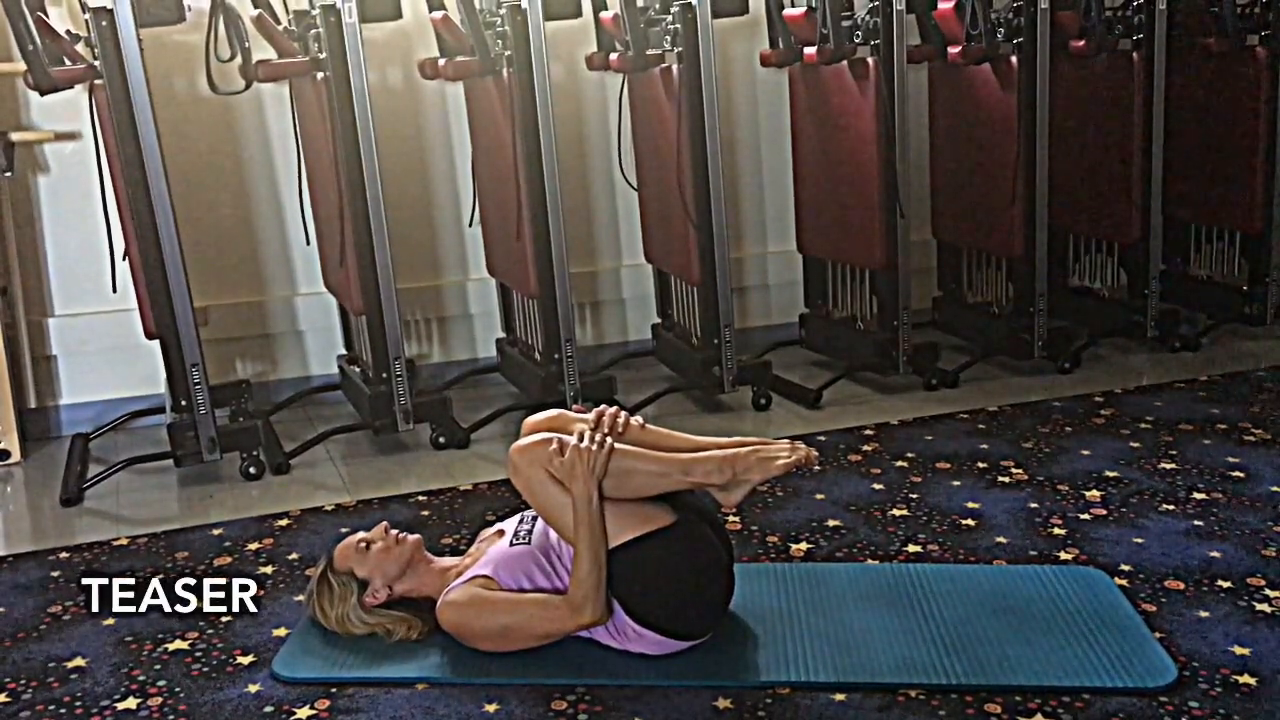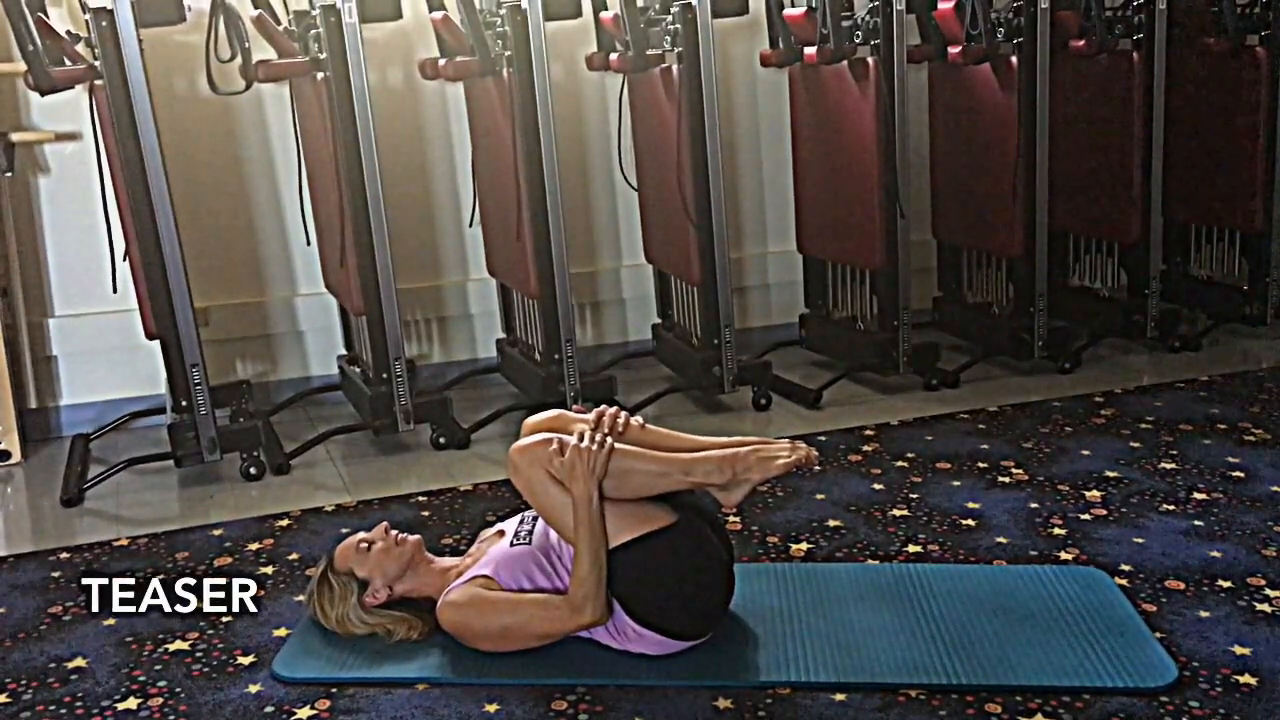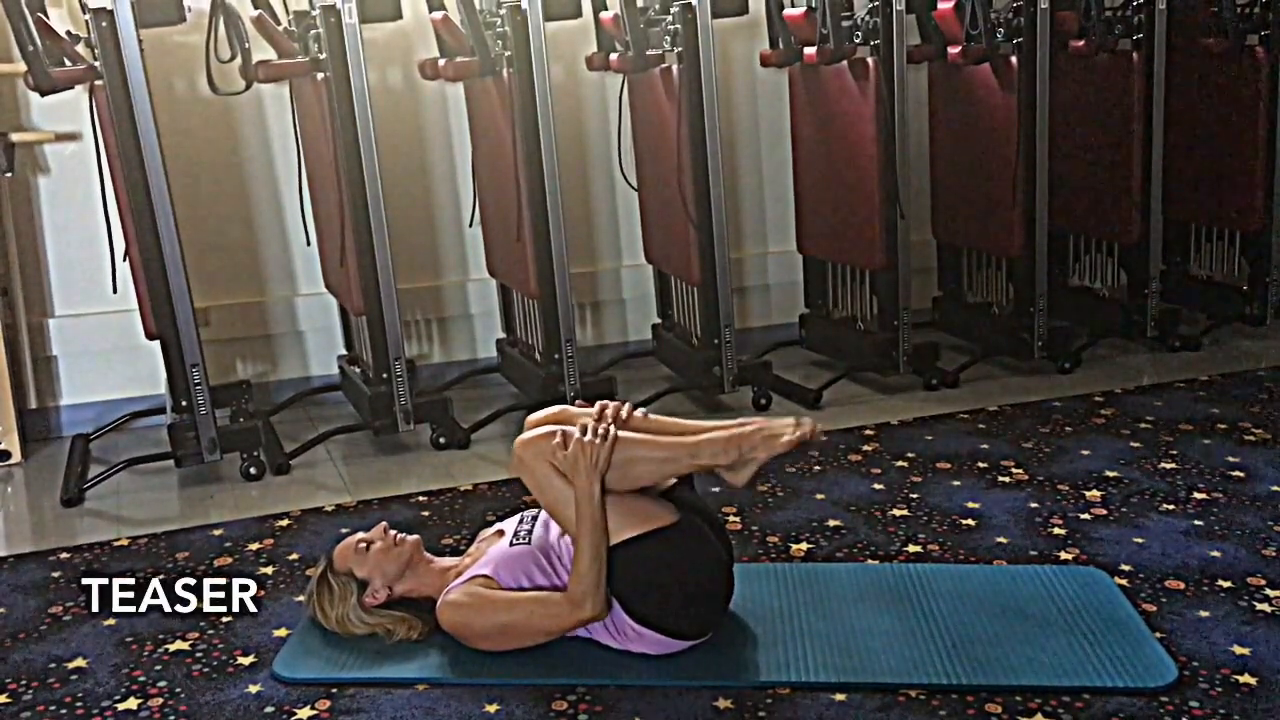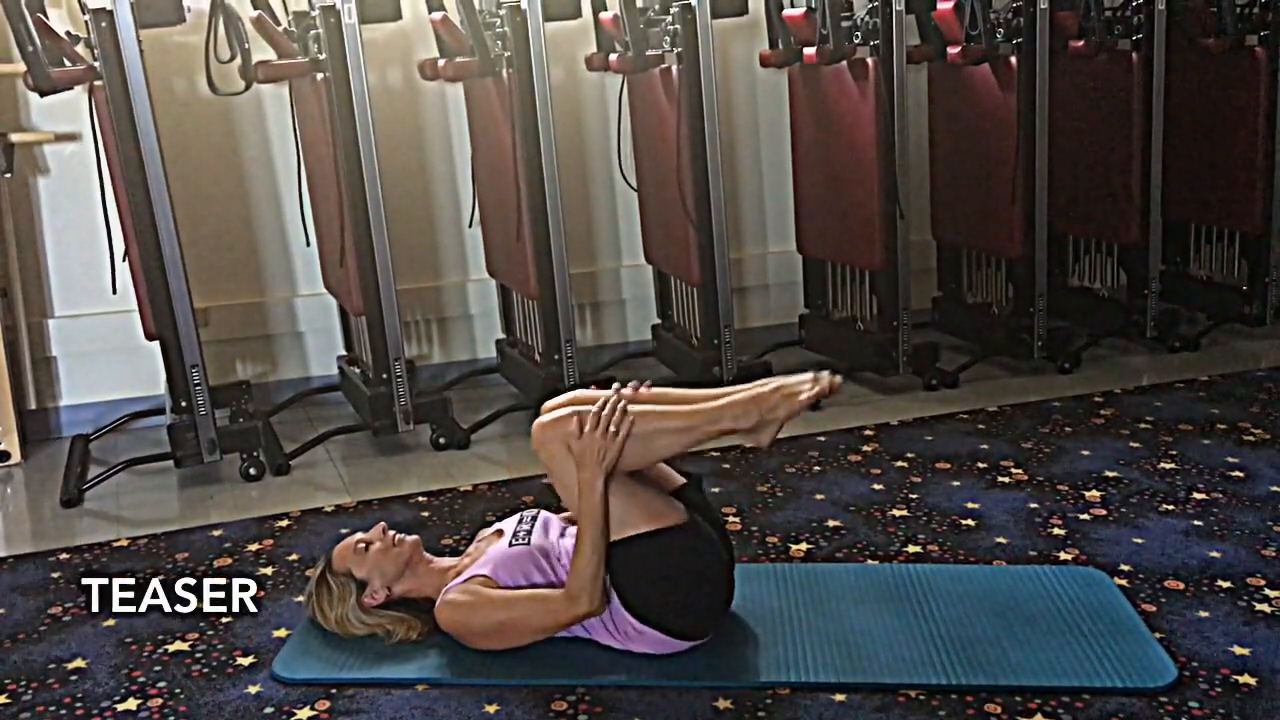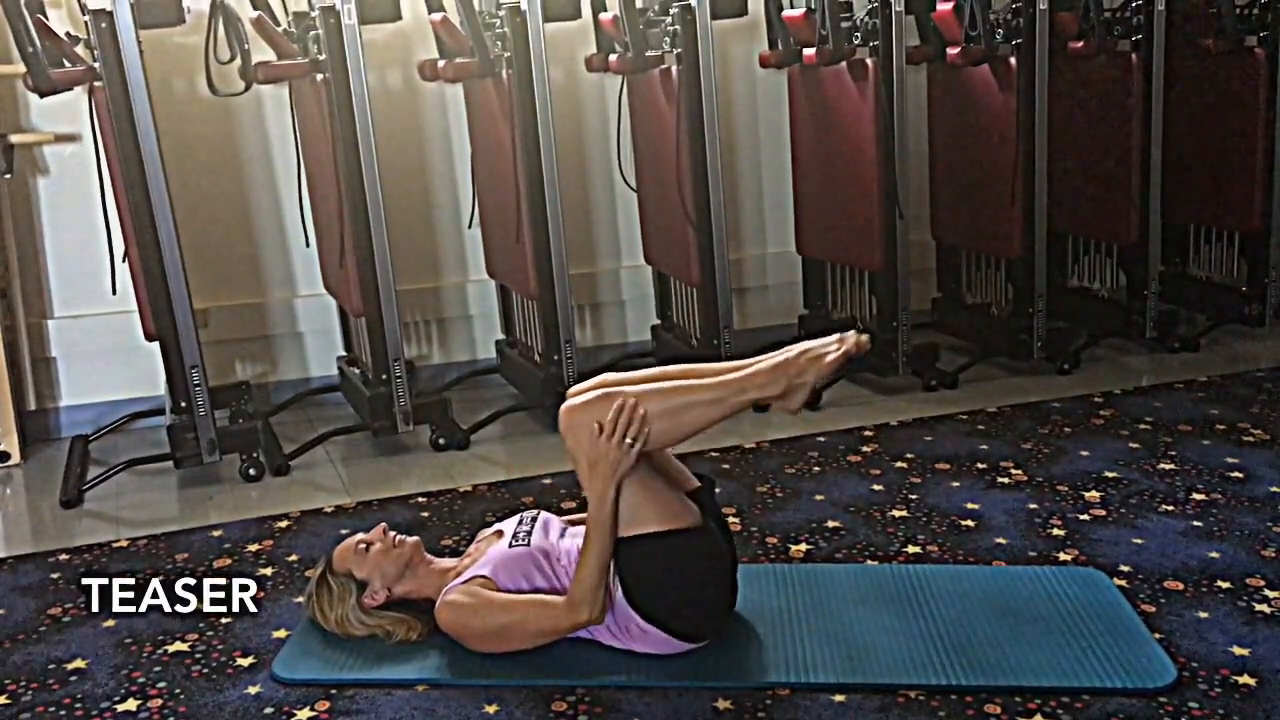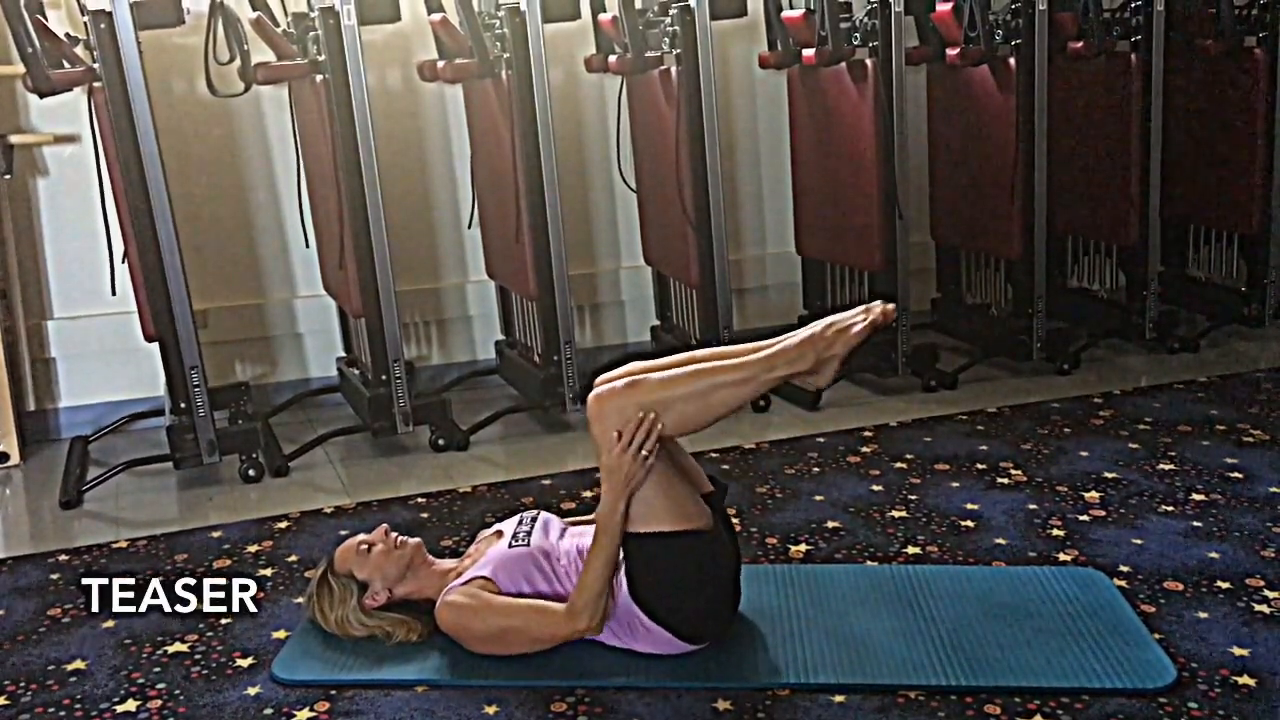
dt=0.2s
person 1, frame 1
left shoulder: (485, 545)
right shoulder: (457, 610)
left elbow: (592, 521)
right elbow: (586, 611)
left wrist: (606, 437)
right wrist: (584, 489)
left hip: (689, 555)
right hip: (672, 597)
left knee: (546, 427)
right knee: (534, 454)
left ankle: (734, 453)
right ankle: (725, 472)
person 1, frame 2
left shoulder: (485, 546)
right shoulder: (457, 610)
left elbow: (599, 520)
right elbow: (586, 610)
left wrist: (606, 438)
right wrist: (584, 490)
left hip: (689, 554)
right hip: (673, 597)
left knee: (544, 428)
right knee: (534, 454)
left ankle: (730, 456)
right ankle: (724, 471)
person 1, frame 3
left shoulder: (485, 546)
right shoulder: (457, 610)
left elbow: (595, 524)
right elbow: (585, 606)
left wrist: (608, 434)
right wrist: (586, 482)
left hip: (687, 555)
right hip: (672, 597)
left knee: (548, 426)
right knee: (538, 447)
left ankle: (734, 439)
right ankle: (731, 450)
person 1, frame 4
left shoulder: (482, 545)
right shoulder: (457, 609)
left elbow: (593, 523)
right elbow: (583, 601)
left wrist: (614, 418)
right wrist: (590, 477)
left hip: (690, 556)
right hip: (673, 597)
left knee: (569, 412)
right knee: (557, 429)
left ankle: (751, 405)
right ankle: (747, 413)
person 1, frame 5
left shoulder: (485, 546)
right shoulder: (456, 610)
left elbow: (592, 528)
right elbow: (585, 608)
left wrist: (613, 484)
right wrist: (602, 483)
left hip: (692, 559)
right hip: (678, 600)
left knee: (593, 400)
right knee: (585, 414)
left ankle: (778, 374)
right ankle: (776, 378)
person 1, frame 6
left shoulder: (485, 546)
right shoulder: (456, 611)
left elbow: (582, 530)
right elbow: (583, 617)
left wrist: (626, 491)
right wrist: (617, 495)
left hip: (695, 564)
right hip: (682, 603)
left knee: (621, 390)
right knee: (614, 403)
left ankle: (803, 351)
right ankle: (801, 355)
